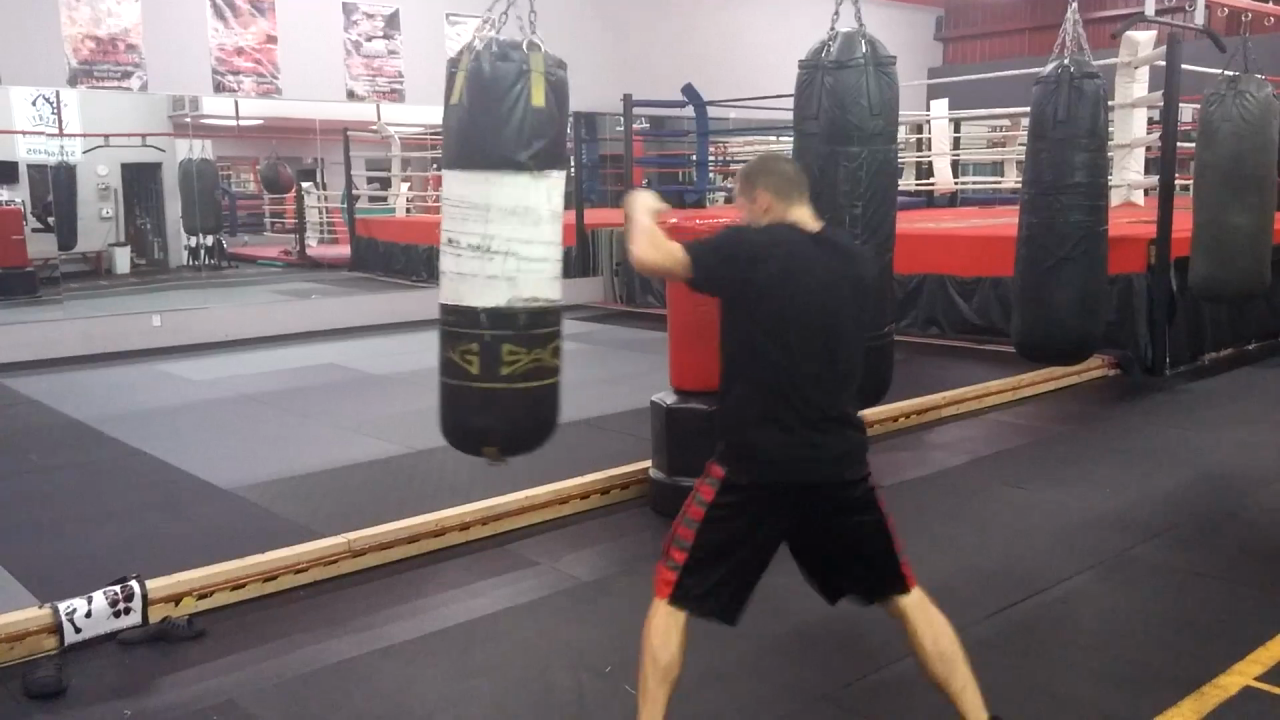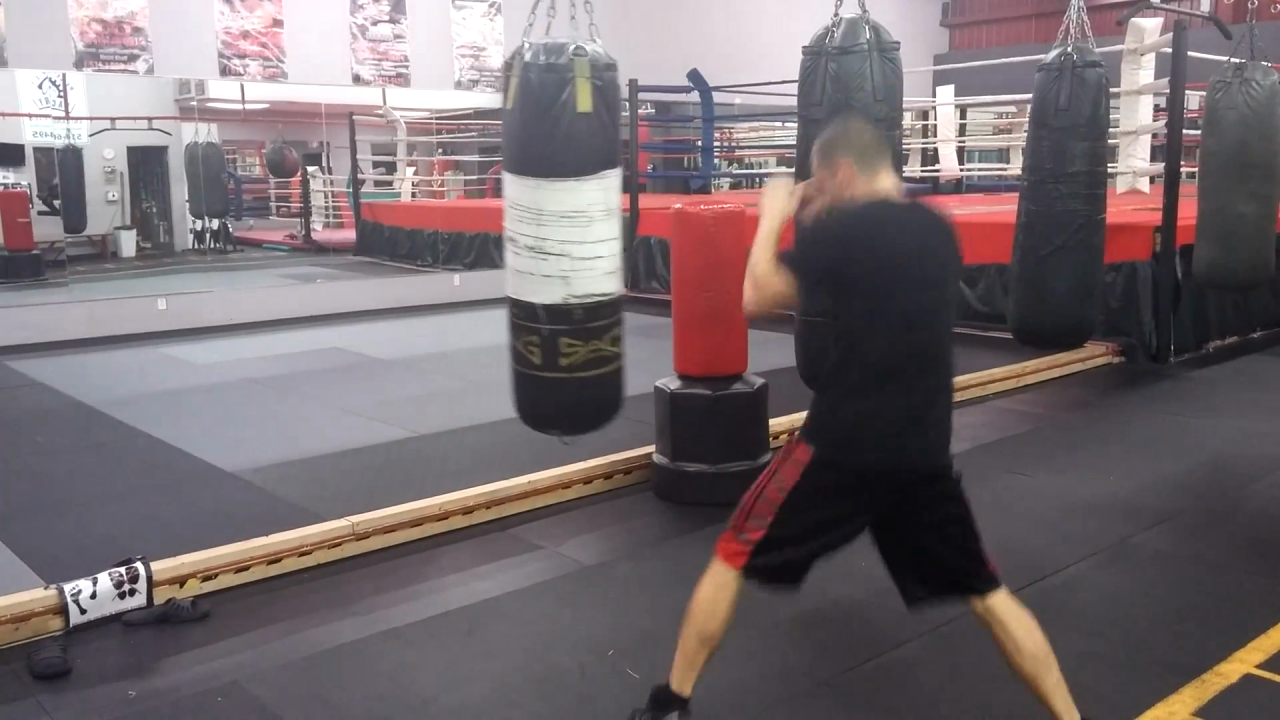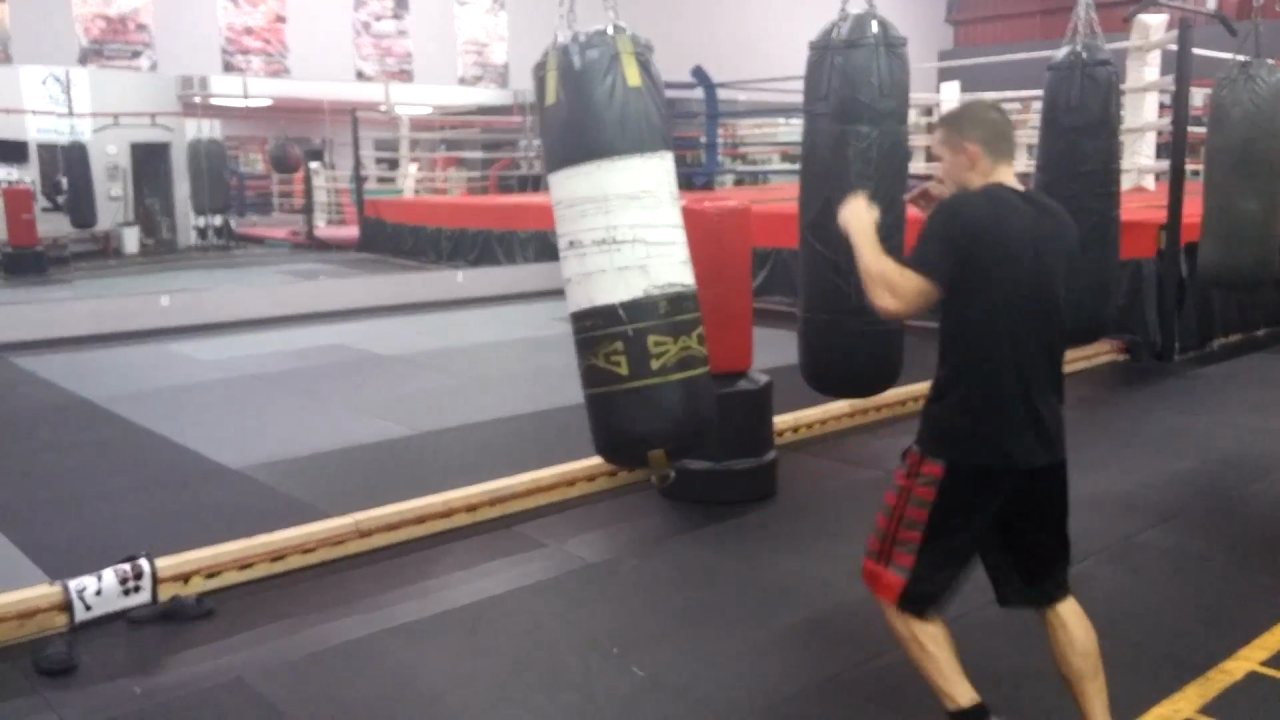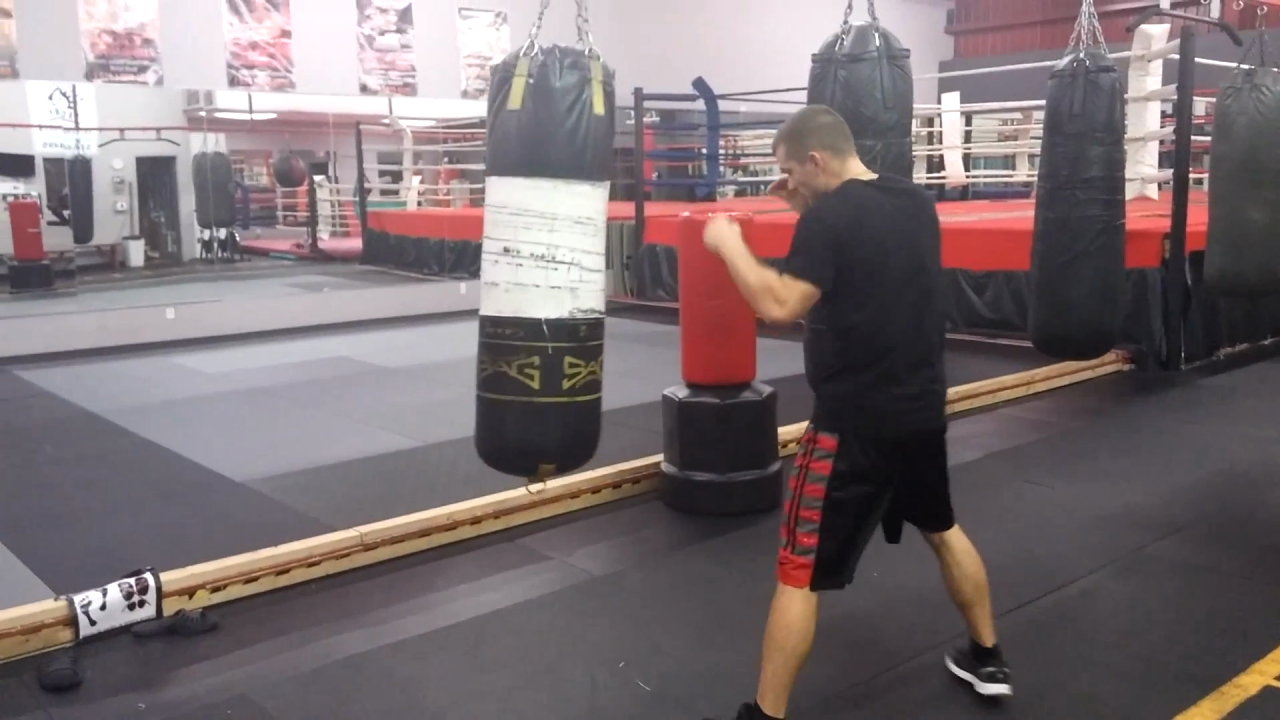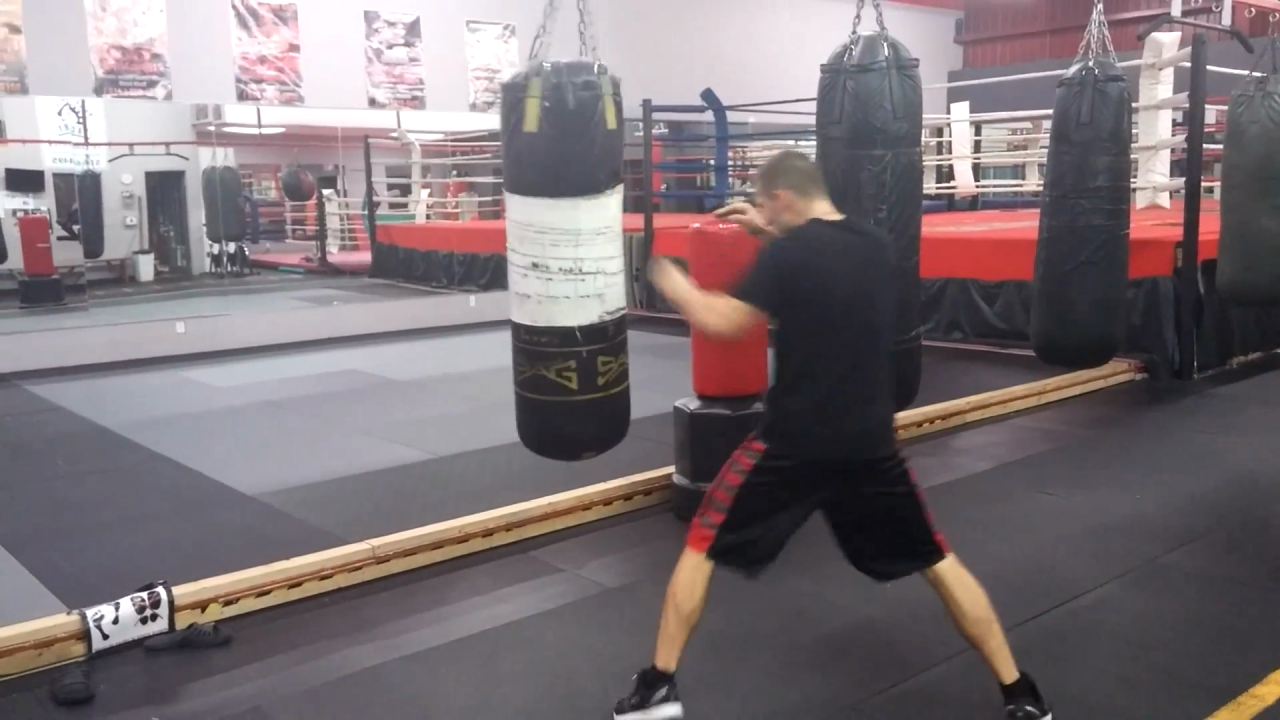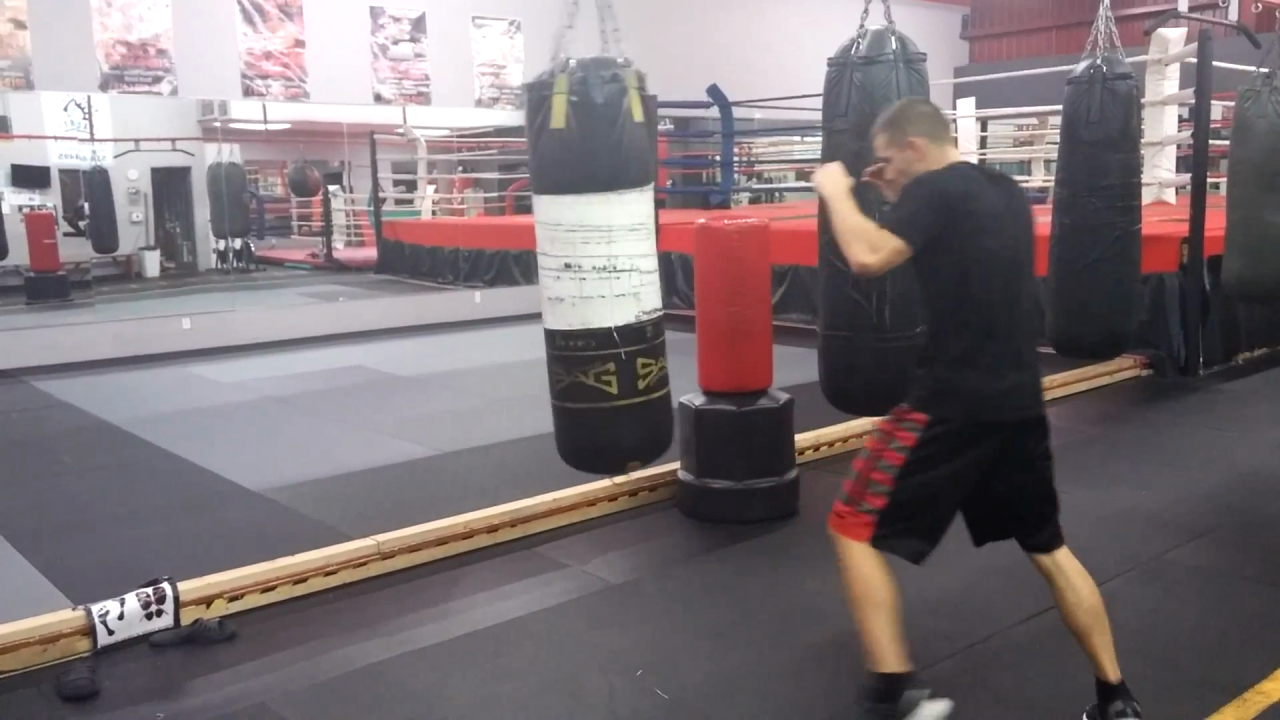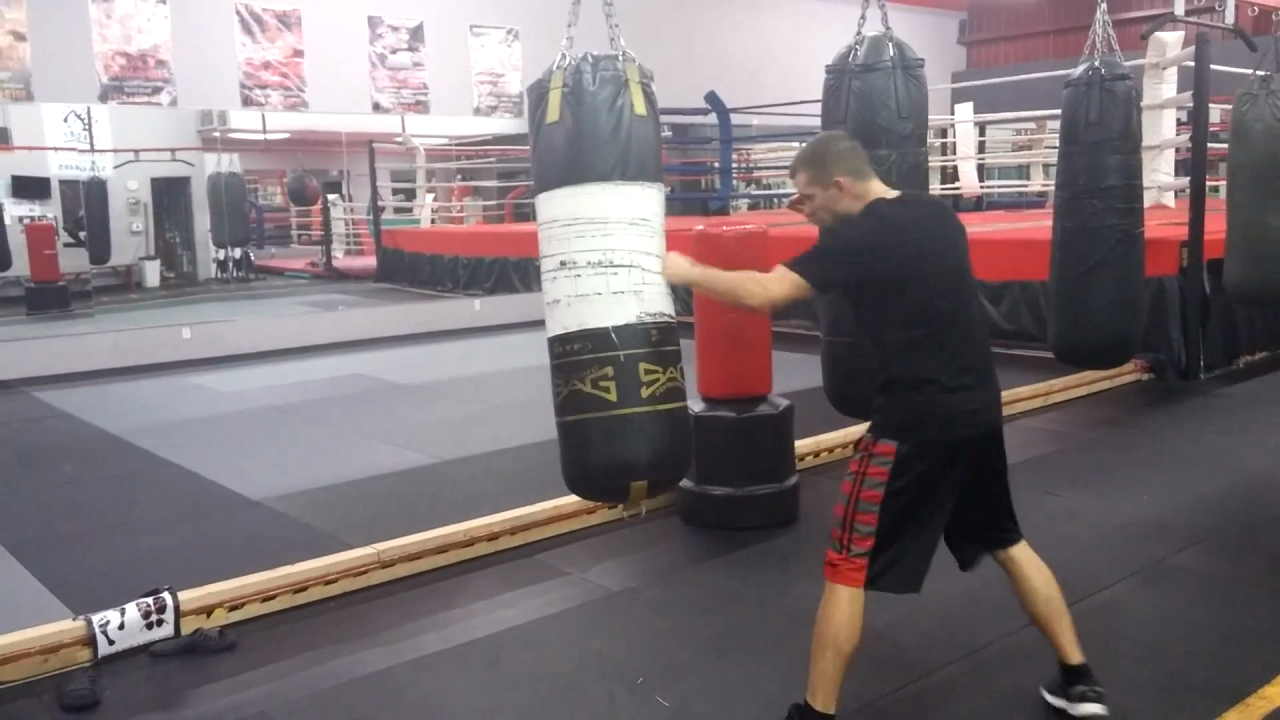
dt=0.7s
person 1, frame 1
left shoulder: (750, 249)
right shoulder: (854, 261)
left elbow: (647, 256)
left wrist: (641, 205)
left hip: (754, 465)
right hip: (840, 465)
left knee: (674, 594)
right knee: (905, 597)
person 1, frame 2
left shoulder: (840, 229)
right shoulder: (938, 231)
left elbow: (760, 297)
left wrist: (771, 217)
left hip: (842, 446)
right hip: (924, 453)
left knee: (729, 558)
right knee: (987, 595)
person 1, frame 3
left shoulder: (964, 215)
right shoulder: (1057, 223)
left elbow: (896, 299)
left wrist: (859, 229)
left hip: (962, 444)
right hip: (1039, 445)
left knee: (897, 592)
right knee: (1051, 597)
person 1, frame 4
left shoulder: (830, 215)
right shoulder: (914, 203)
left elbow: (781, 305)
left wrist: (727, 244)
left hip: (854, 418)
right hip: (921, 406)
left knee: (796, 570)
right knee: (941, 528)
right ankle: (986, 658)
person 1, frame 5
left shoulder: (790, 252)
right shoulder: (876, 244)
left elbow: (723, 321)
left wrist: (673, 282)
right wrist: (767, 230)
left hip: (792, 439)
right hip: (870, 440)
left knee: (702, 544)
right knee: (936, 560)
person 1, frame 6
left shoulder: (935, 190)
right shoulder: (1006, 194)
left elbow: (869, 255)
left wrist: (836, 190)
right wrist: (902, 199)
left hip: (950, 402)
right hip: (1019, 403)
left knee: (854, 527)
right knee: (1047, 549)
person 1, frame 7
left shoulder: (859, 237)
right shoulder: (934, 215)
left elbow: (764, 294)
left wrist: (689, 272)
right wrist: (828, 227)
left hip: (910, 428)
right hip: (977, 416)
left knee: (848, 570)
right knee: (1006, 544)
